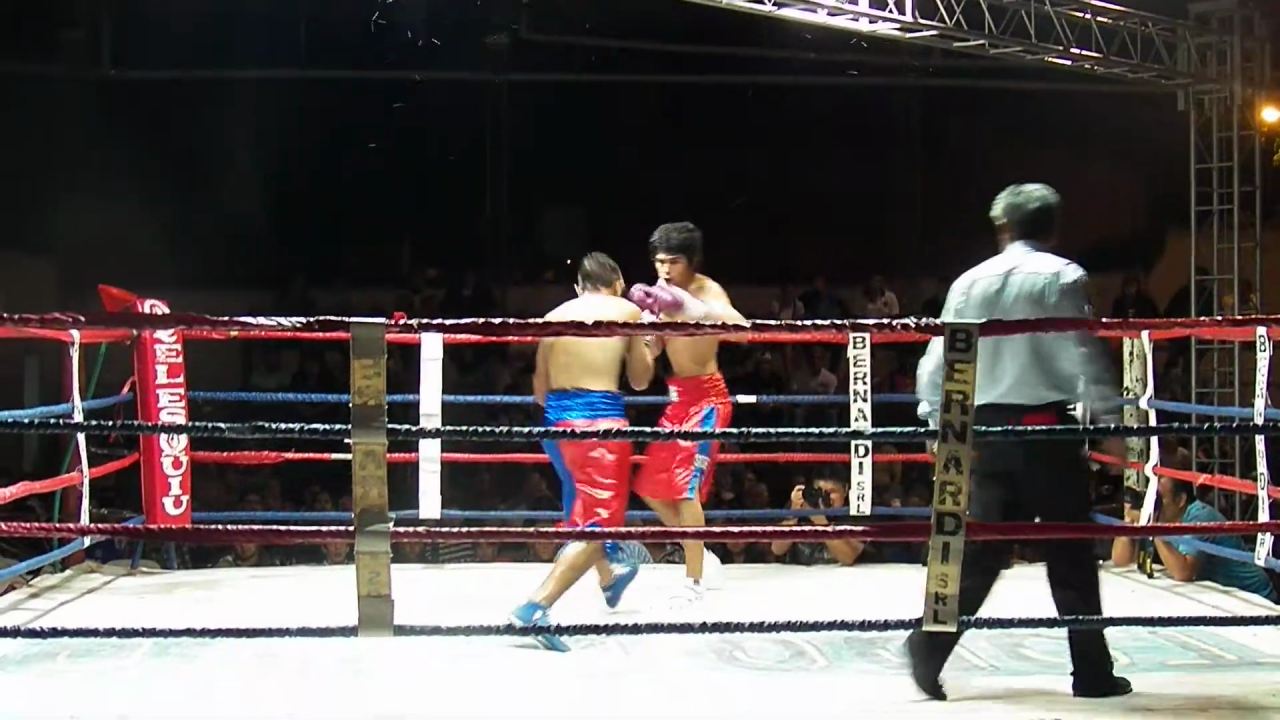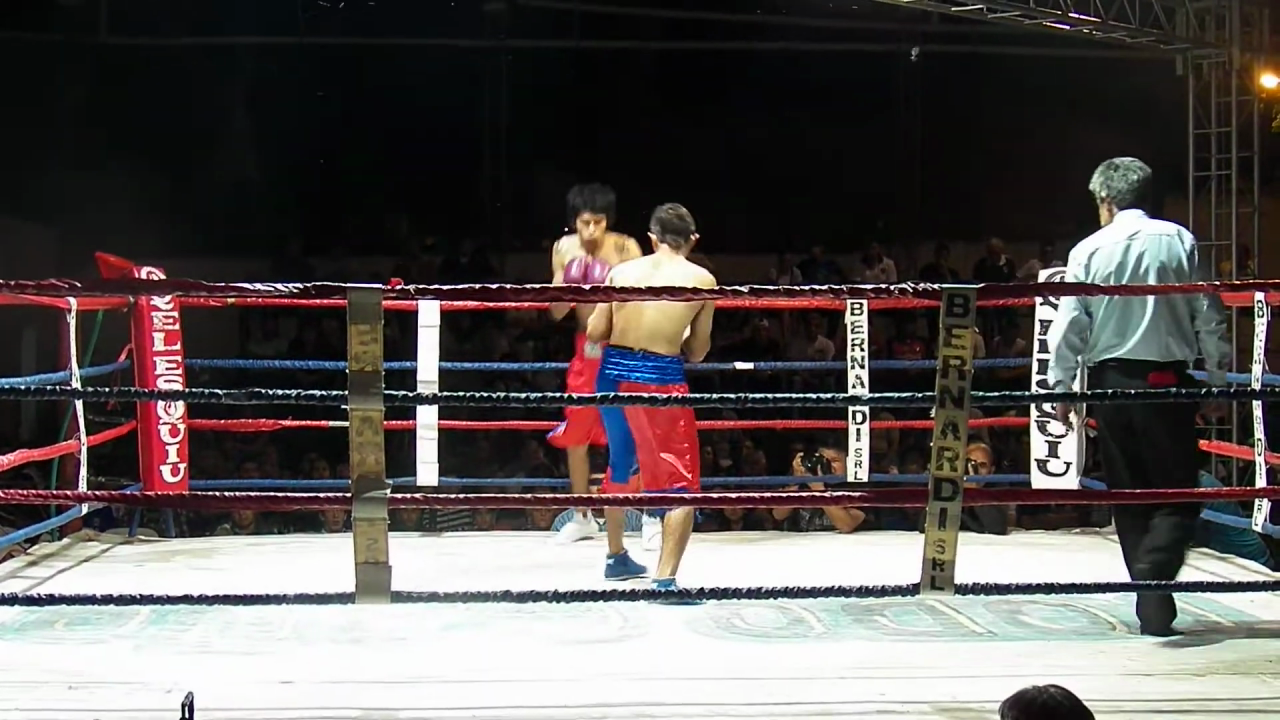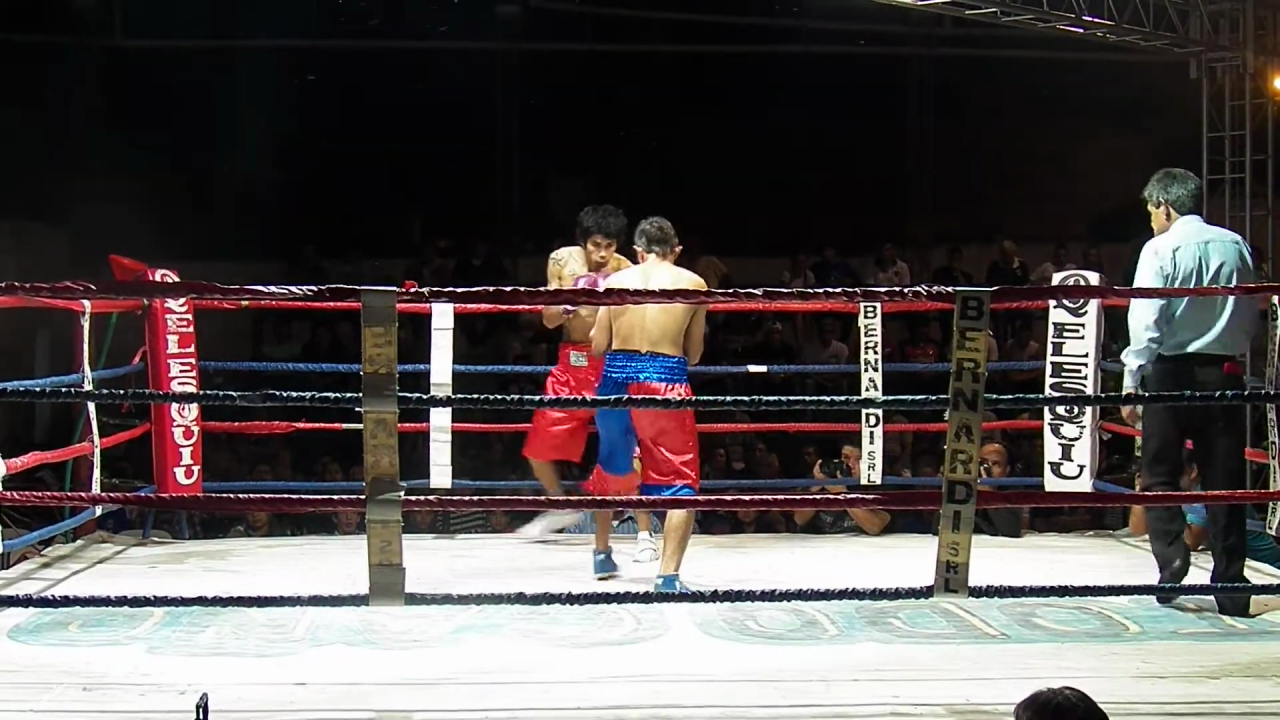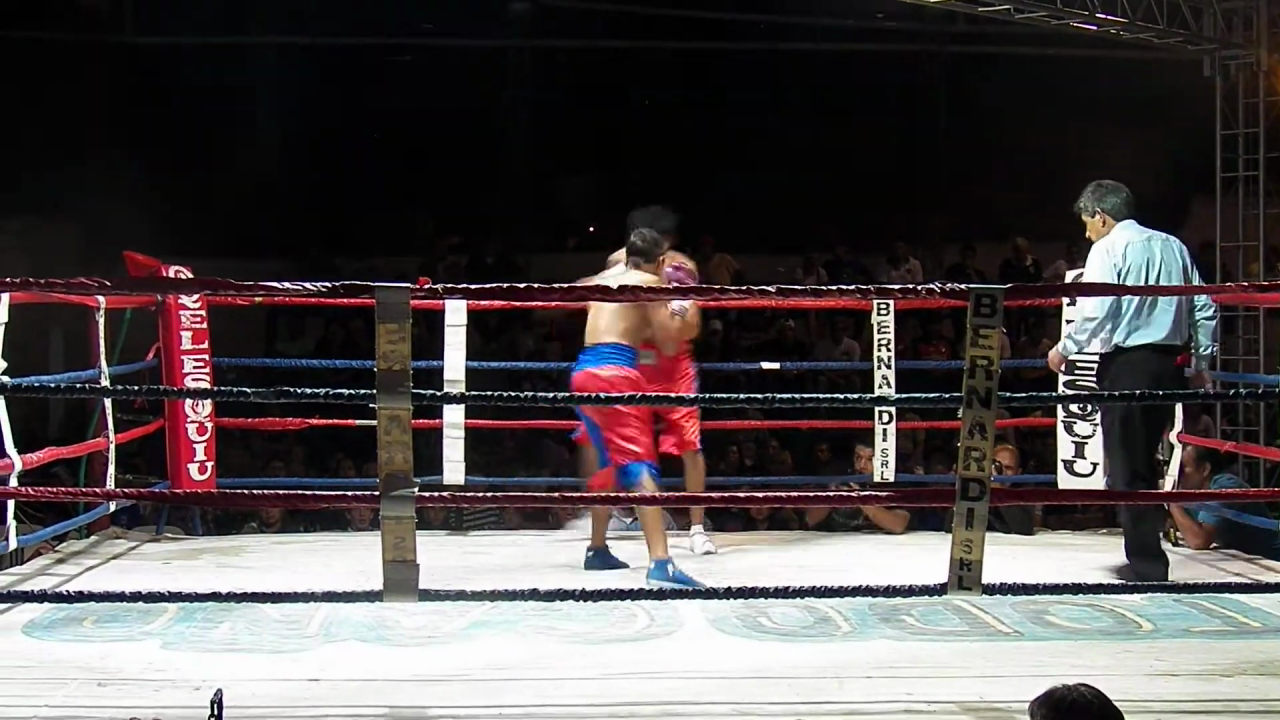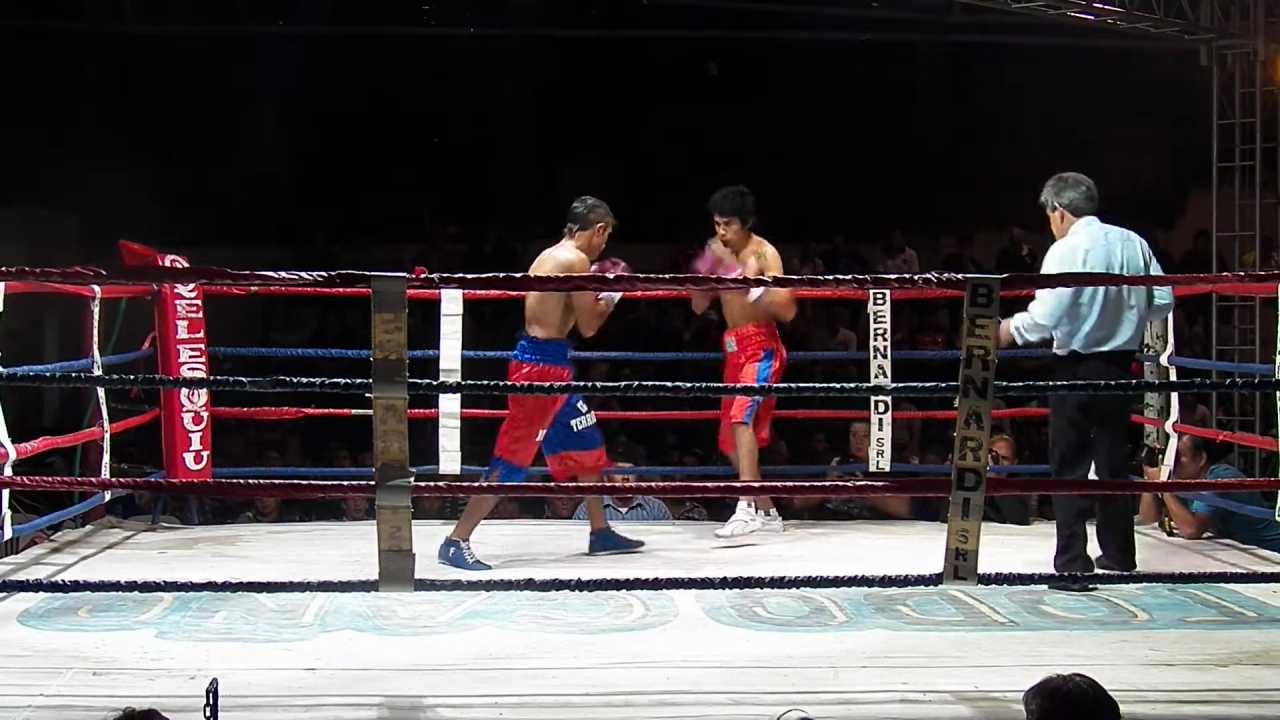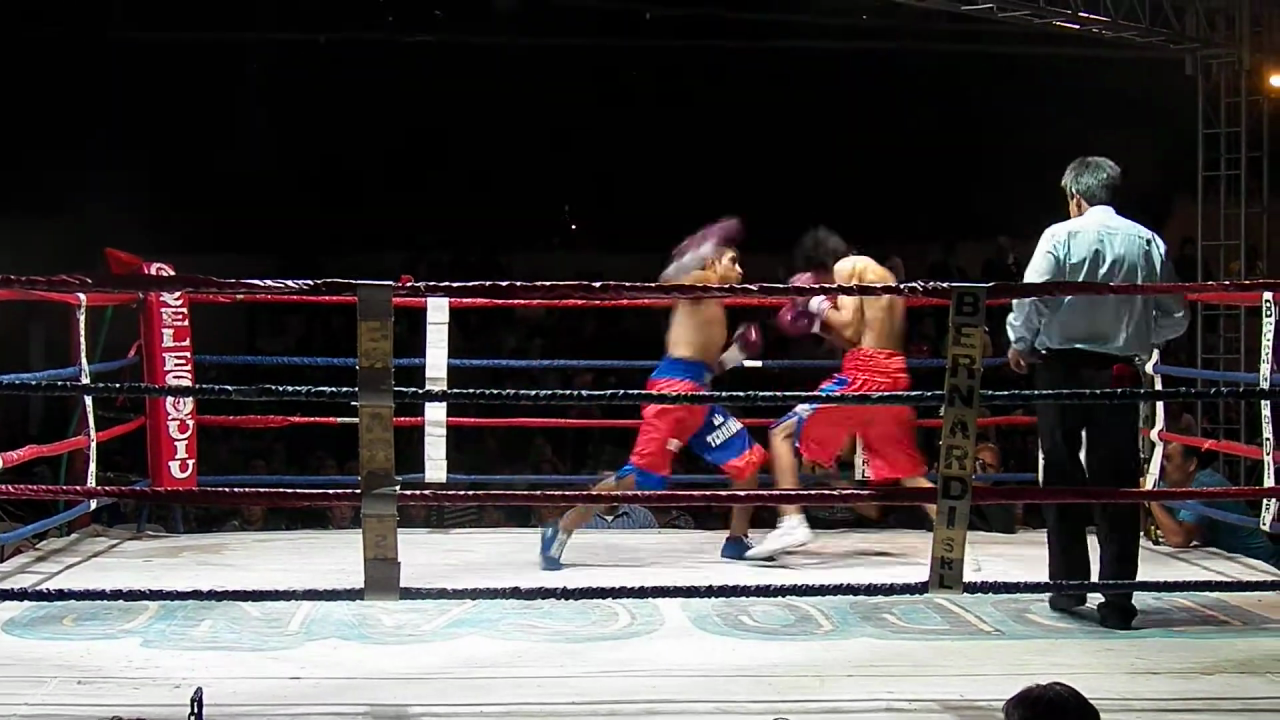
dt=0.7s
person 1, frame 1
left shoulder: (971, 281)
right shoulder: (1066, 277)
left elbow: (937, 362)
right elbow: (1084, 357)
left wrist: (935, 421)
right wrist: (1105, 417)
left hip: (990, 426)
right hip: (1047, 426)
left knee: (984, 547)
right knee: (1071, 552)
left ankle: (932, 640)
right ankle: (1091, 672)
person 1, frame 2
left shoulder: (1087, 251)
right shoulder: (1178, 240)
left elbow: (1066, 329)
right elbow: (1209, 317)
left wrist: (1061, 386)
right wrist: (1217, 377)
left hip: (1109, 384)
right hip: (1164, 383)
left knee: (1131, 498)
right knee: (1177, 495)
left ankle: (1153, 608)
right ankle: (1154, 587)
person 1, frame 3
left shoulder: (1161, 249)
right shoulder: (1236, 246)
left elbow: (1145, 323)
right elbow: (1249, 317)
left wrist: (1131, 382)
left hip: (1173, 372)
right hip: (1224, 373)
left knee: (1161, 475)
right knee: (1225, 482)
left ankle: (1171, 560)
right ankle: (1230, 589)
person 1, frame 4
left shoulder: (1109, 247)
right shoulder: (1173, 246)
left elbow: (1095, 312)
right elbow: (1204, 309)
left wrist: (1064, 348)
right wrist: (1202, 362)
left hip: (1127, 364)
right hip: (1168, 363)
left knee: (1127, 469)
right knee: (1144, 461)
left ankle: (1147, 565)
right ankle: (1146, 557)
person 1, frame 5
left shoulder: (1067, 250)
right shoulder: (1133, 243)
left elbow: (1044, 318)
right elbow: (1163, 301)
left wrist: (1013, 328)
left hip: (1078, 369)
right hip: (1122, 367)
left knee: (1070, 467)
right knee: (1114, 462)
left ankle: (1072, 566)
right ankle: (1118, 556)
person 1, frame 6
left shoulder: (1061, 235)
right shoulder: (1147, 242)
left elbow: (1029, 297)
right elbow: (1175, 318)
left wrist: (1020, 343)
left hip: (1062, 370)
right hip: (1118, 374)
left knee: (1063, 478)
right knee: (1117, 485)
left ankle: (1068, 583)
right ankle: (1117, 599)
person 2, frame 1
left shoulder: (555, 317)
right shoulder: (628, 311)
left elbow: (540, 390)
right elbow: (641, 377)
left hip: (557, 419)
right hip: (602, 419)
left knee: (584, 502)
right knee: (597, 520)
left ankle: (611, 578)
right ankle: (536, 606)
person 2, frame 2
left shoulder: (622, 271)
right shoulder: (702, 280)
left elbow: (594, 333)
right elbow: (696, 353)
left hip: (614, 375)
right hip: (661, 381)
left knee: (621, 467)
right knee: (680, 483)
left ankle: (616, 556)
right ankle: (665, 579)
person 2, frame 3
left shoulder: (616, 280)
right shoulder: (693, 283)
left elbow: (598, 346)
right elbow: (693, 353)
left hip: (617, 379)
right hip: (666, 382)
left knee: (613, 465)
right knee: (679, 481)
left ankle: (602, 551)
right ankle: (668, 575)
person 2, frame 4
left shoulder: (605, 280)
right shoulder: (649, 283)
right elbow: (668, 345)
right wrist: (678, 310)
left hip: (584, 372)
right hip: (615, 370)
left knee: (608, 461)
right knee: (638, 462)
left ankle: (597, 549)
right ankle: (661, 563)
person 2, frame 5
left shoulder: (550, 256)
right shoulder: (575, 260)
right elbow: (588, 326)
left wrist: (596, 286)
right wrist: (613, 292)
left hip: (548, 362)
right hip: (541, 364)
left knee: (588, 445)
right knee: (512, 459)
left ankle: (601, 532)
right ankle: (457, 541)
person 2, frame 6
left shoulder: (714, 303)
right shoulder: (697, 282)
right elbow: (669, 277)
left wrist: (735, 354)
right wrist: (694, 254)
left hip: (696, 392)
right hip: (674, 386)
left knee: (749, 461)
right knee: (642, 473)
left ankle: (738, 540)
right ankle: (561, 529)
person 3, frame 1
left shoulder: (707, 290)
right shoulder: (659, 290)
left elbow: (734, 325)
right elbow: (650, 350)
left wrist: (681, 298)
left hip: (707, 398)
right hip: (679, 398)
left knee: (688, 488)
right knee: (654, 488)
left ankle: (695, 585)
right ankle: (700, 554)
person 3, frame 2
left shoulder: (625, 248)
right shoulder: (563, 250)
right elbow: (556, 311)
right wrist: (570, 289)
right hip: (588, 348)
right knee: (573, 436)
right ankle: (584, 517)
person 3, frame 3
right shoulder: (561, 261)
right elbow: (549, 319)
right wrist: (570, 302)
right hip: (571, 363)
right knee: (538, 447)
left ankle: (645, 535)
right ankle: (560, 508)
person 3, frame 4
left shoulder: (684, 268)
right shoulder: (619, 262)
left elbow: (690, 330)
left wrist: (679, 300)
left hip: (675, 363)
right hip: (635, 364)
left knee: (689, 444)
left ankle: (697, 529)
right ankle: (600, 510)
person 3, frame 5
left shoulder: (765, 253)
right shoulder: (715, 249)
left elbow: (788, 310)
right elbow: (699, 307)
left wrist: (752, 289)
left hip: (763, 348)
right hip: (736, 348)
left knee: (741, 420)
right knee: (732, 439)
left ankle: (747, 508)
right ankle: (767, 512)
person 3, frame 6
left shoulder: (846, 267)
right shoulder: (882, 274)
left elbow: (847, 326)
left wrist: (814, 302)
right wrist: (812, 323)
left hip: (863, 373)
right hip: (894, 374)
left knee: (782, 435)
right knee: (906, 471)
left ankle: (791, 523)
